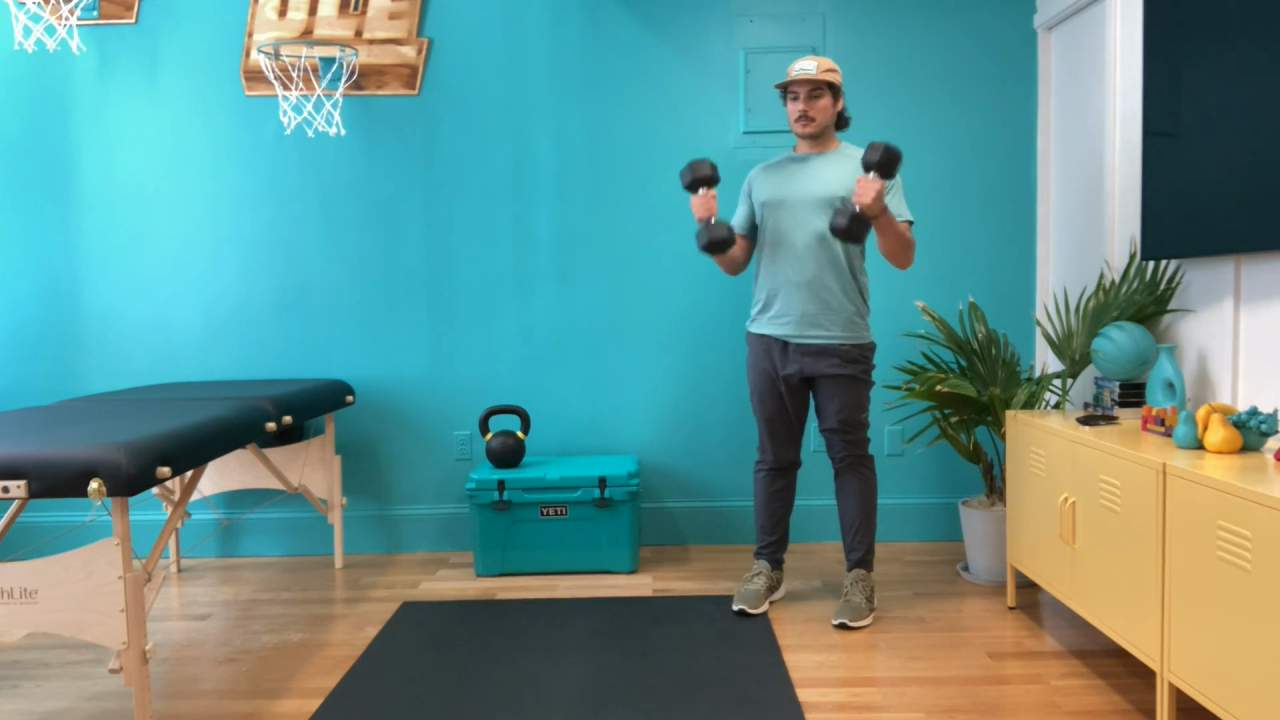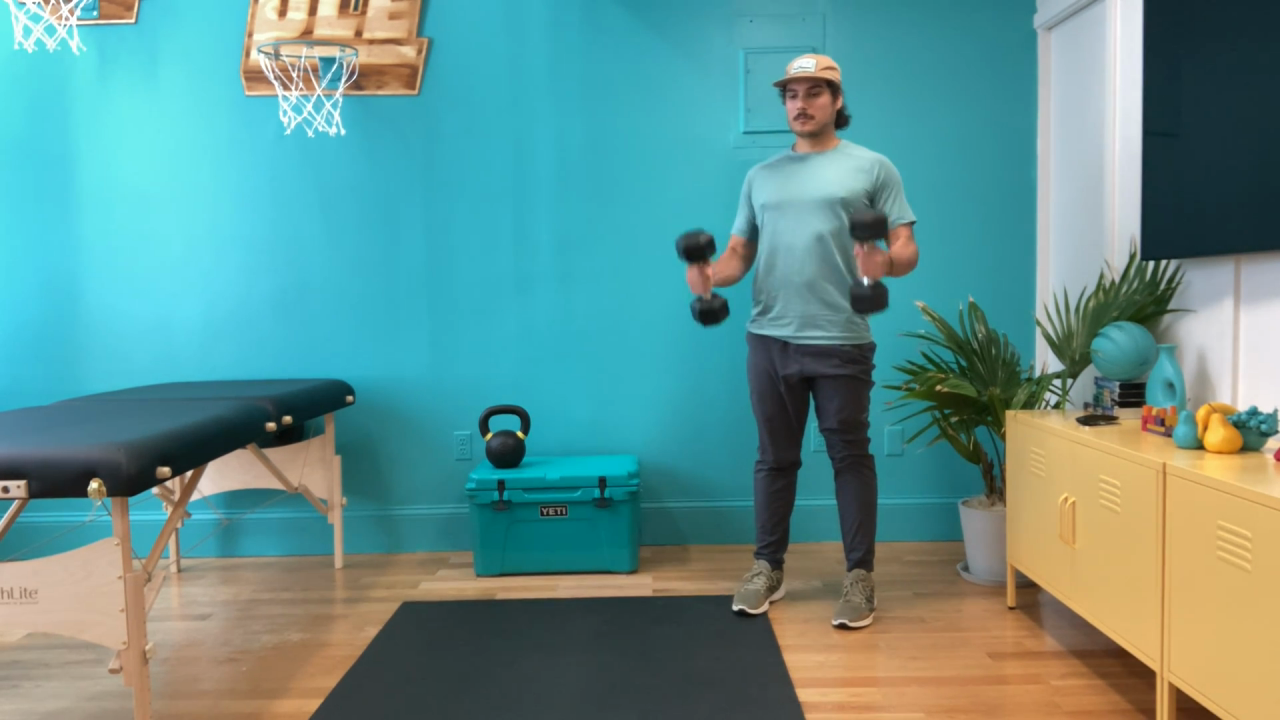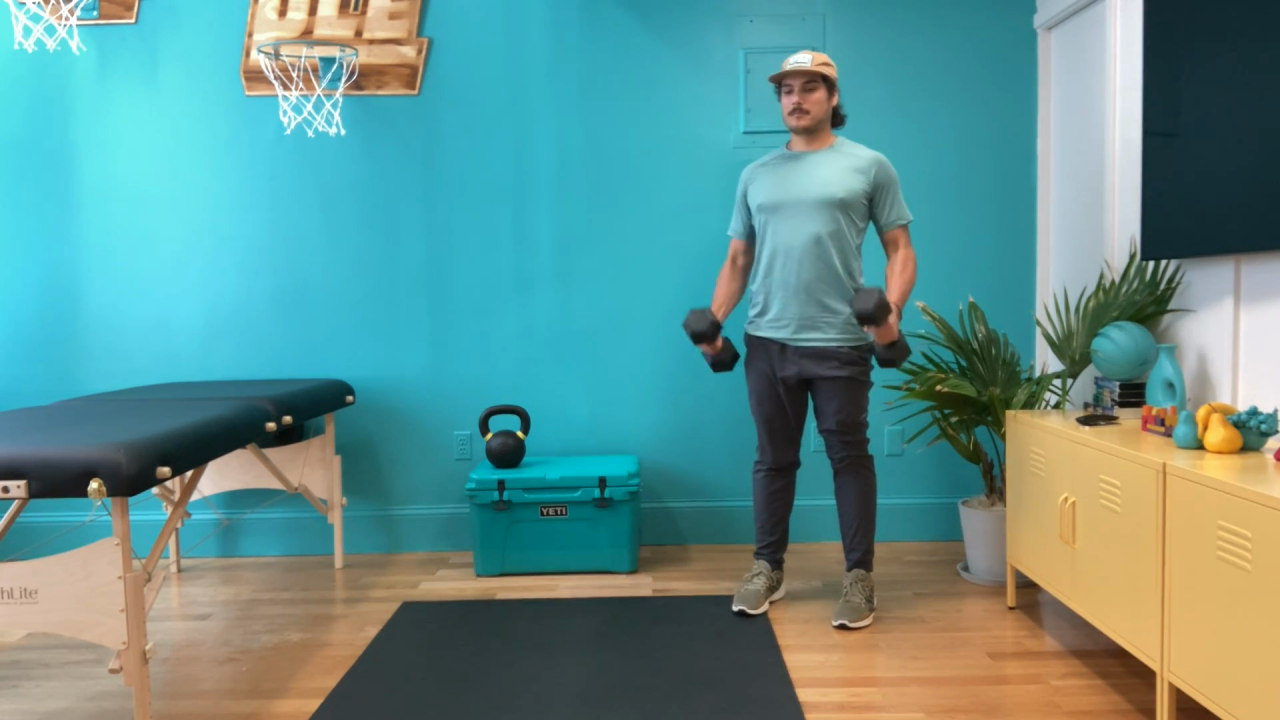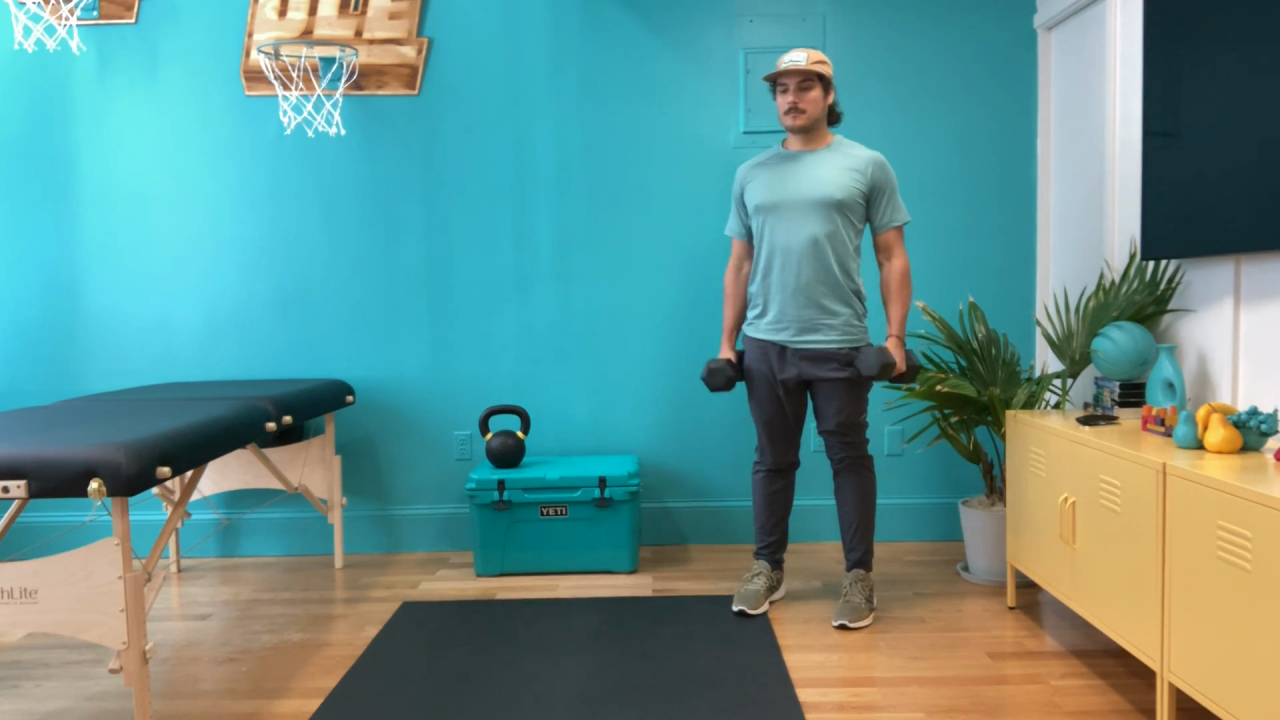
dt=0.2s
person 1, frame 1
left shoulder: (868, 168)
right shoulder: (762, 176)
left elbow: (904, 254)
right elbow: (736, 257)
left wrist: (879, 214)
right wrist: (710, 225)
left hip: (842, 342)
right hip: (770, 339)
left knee: (850, 456)
right knee: (774, 457)
left ankle: (859, 575)
right ankle: (767, 567)
person 1, frame 2
left shoulder: (872, 168)
right shoulder: (761, 175)
left elbow: (907, 247)
right elbow: (739, 253)
left wrist: (885, 262)
right wrist: (707, 275)
left hip: (843, 342)
right hip: (770, 340)
left knee: (851, 456)
right knee: (775, 457)
left ankle: (860, 575)
right ankle: (768, 567)
person 1, frame 3
left shoulder: (869, 166)
right shoulder: (756, 174)
left elbow: (900, 249)
right elbow: (738, 258)
left wrist: (891, 309)
right wrist: (714, 318)
left hip: (841, 343)
right hip: (768, 342)
left knee: (849, 456)
right knee: (773, 458)
left ankle: (859, 576)
right ankle: (768, 568)
person 1, frame 4
left shoulder: (867, 166)
right shoulder: (751, 173)
left elbow: (893, 258)
right elbow: (739, 264)
left wrist: (896, 336)
right wrist: (727, 339)
left hip: (840, 344)
right hip: (766, 344)
left knee: (849, 458)
right knee: (773, 460)
left ankle: (858, 576)
right ankle: (768, 568)
